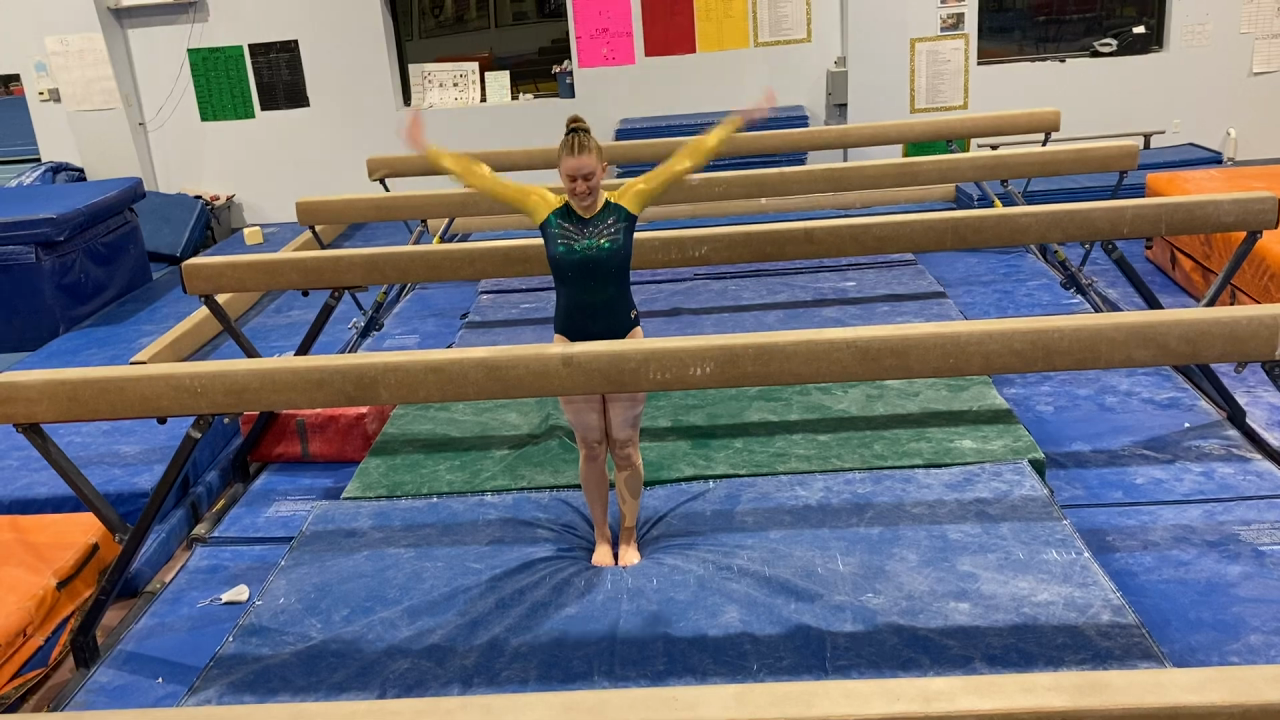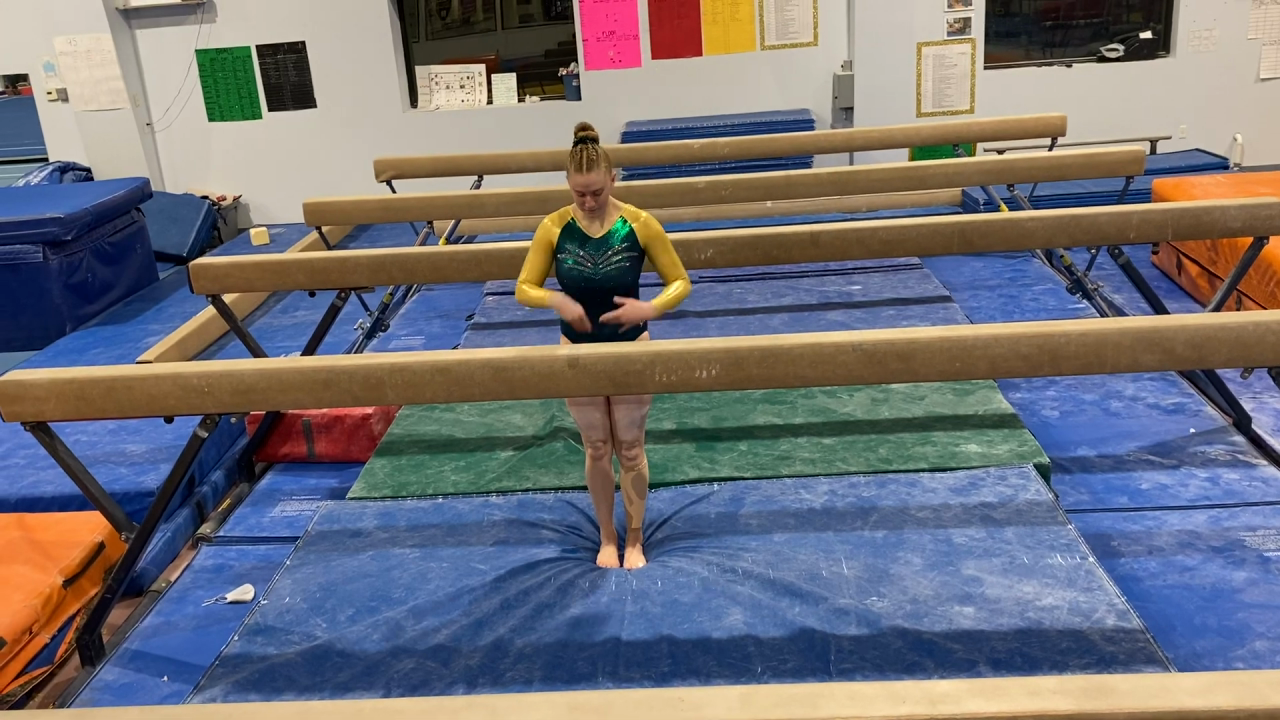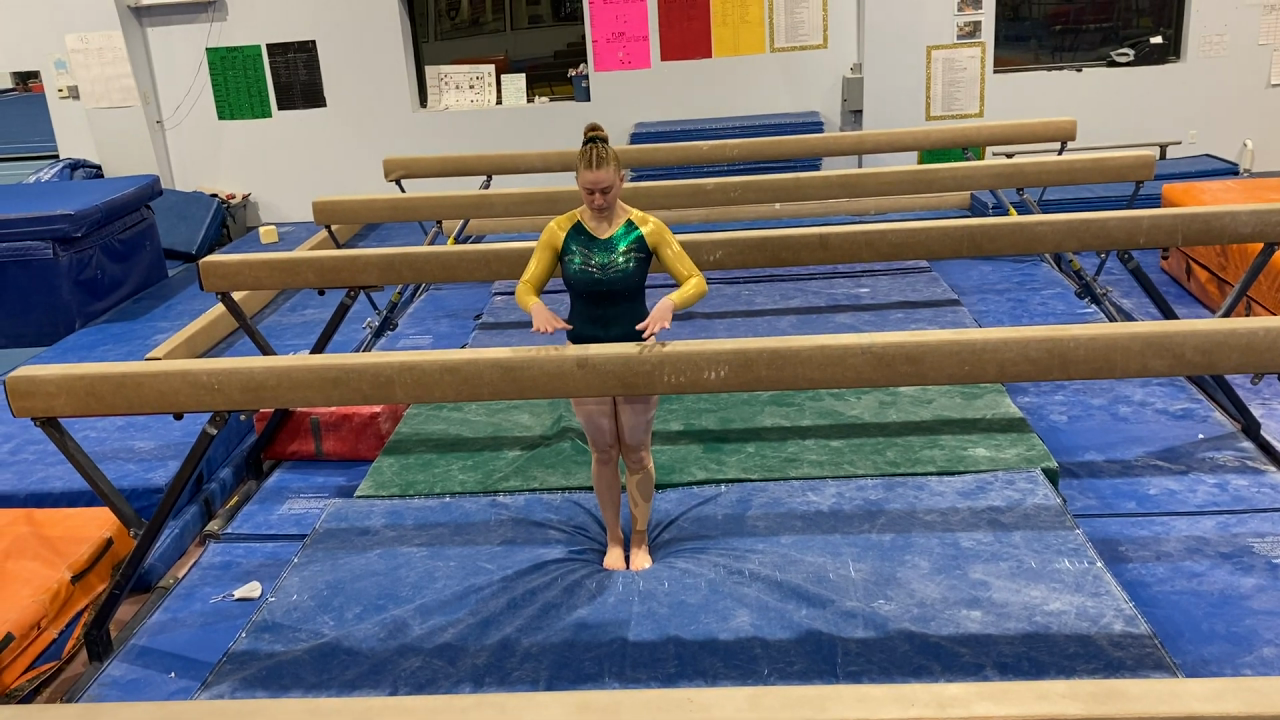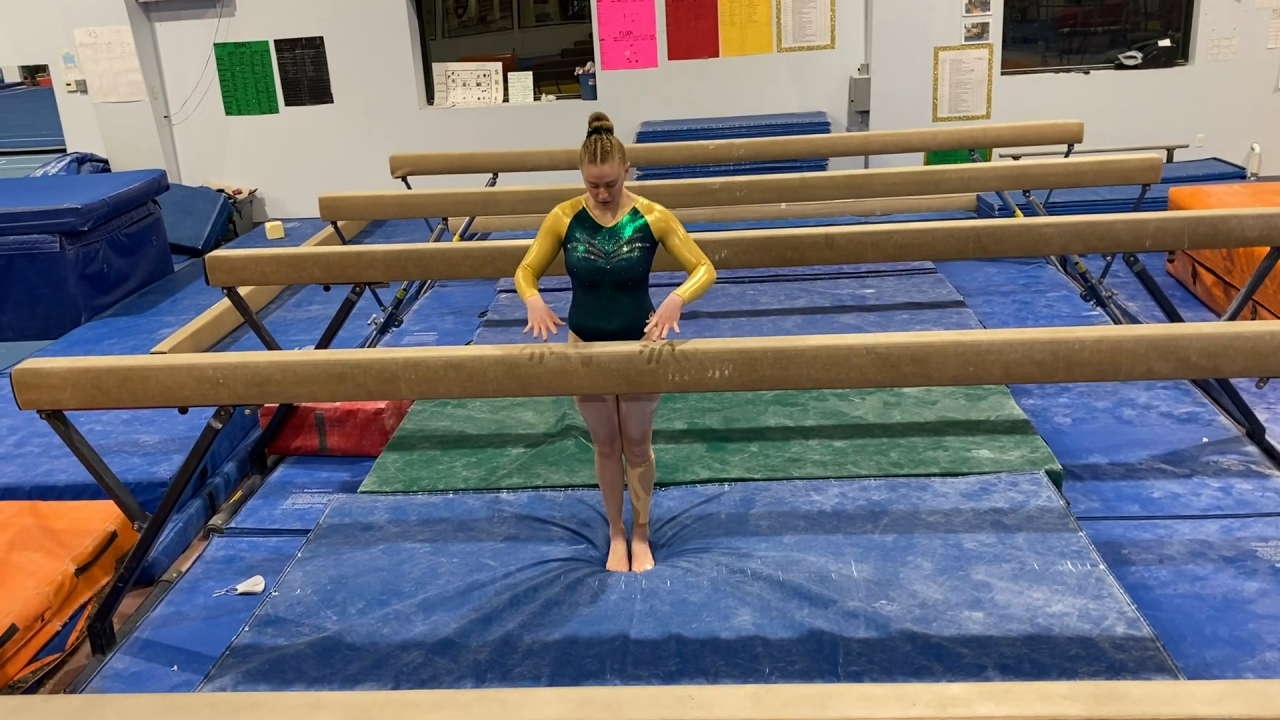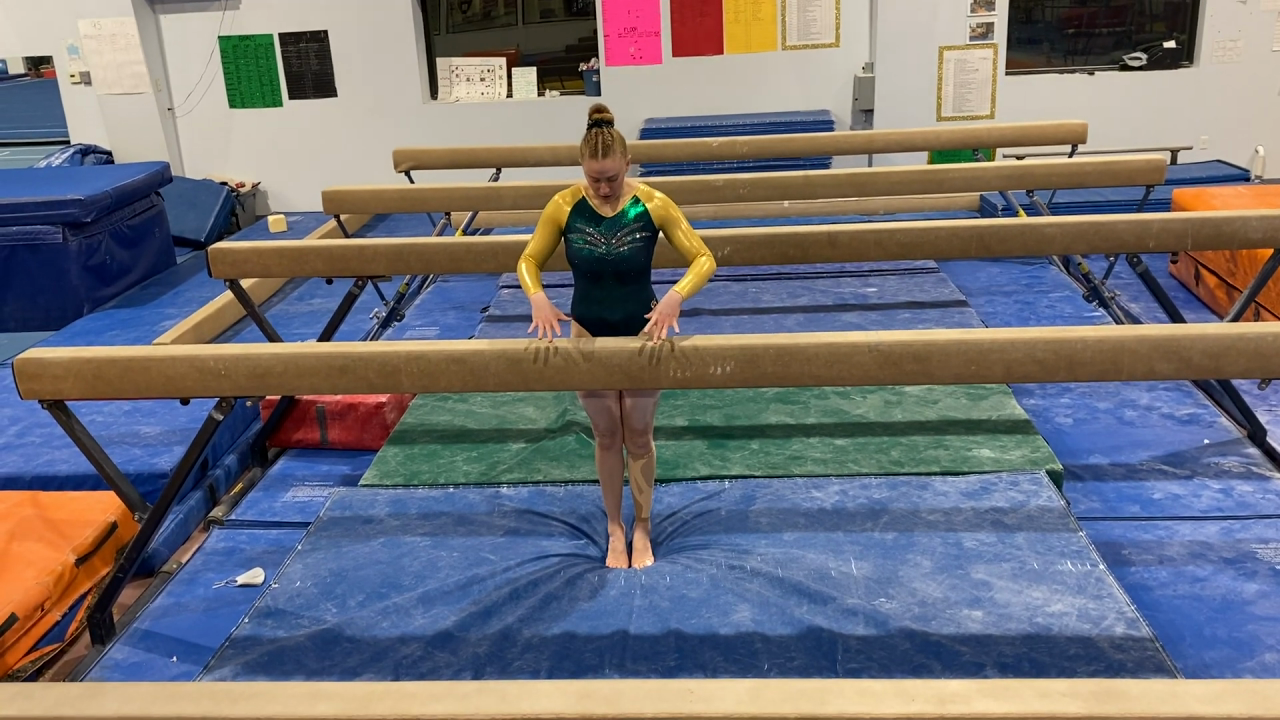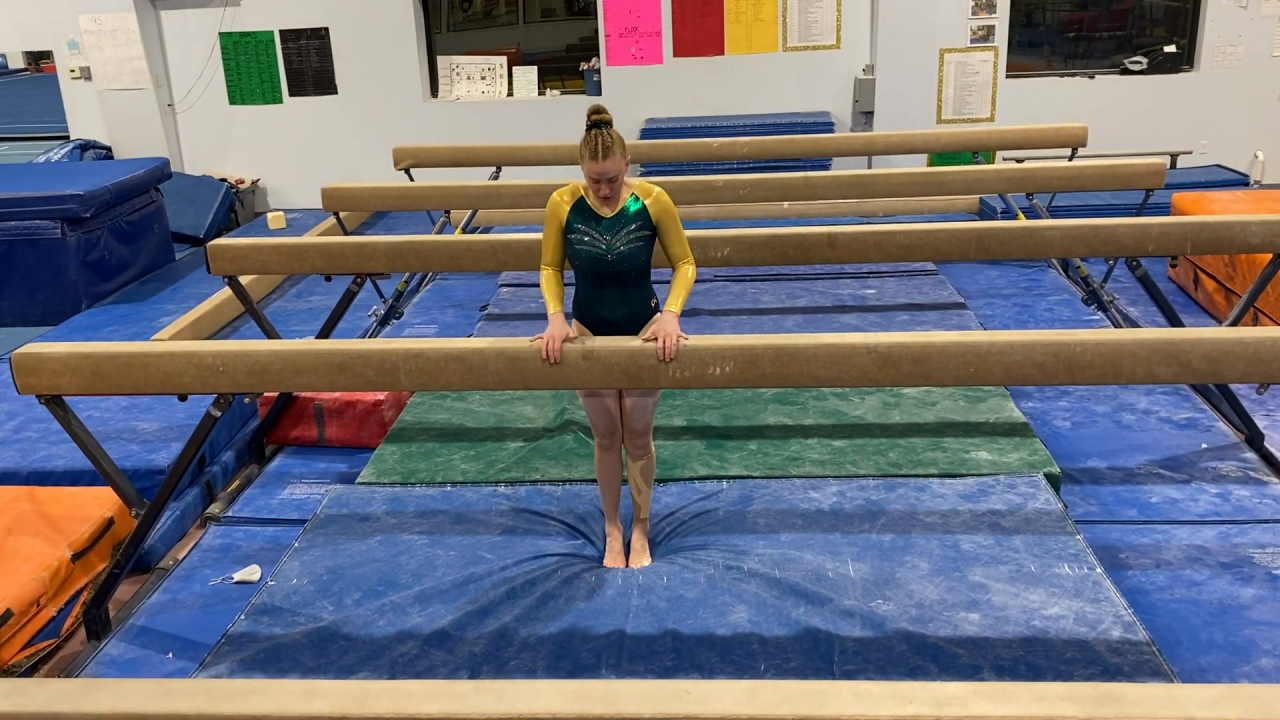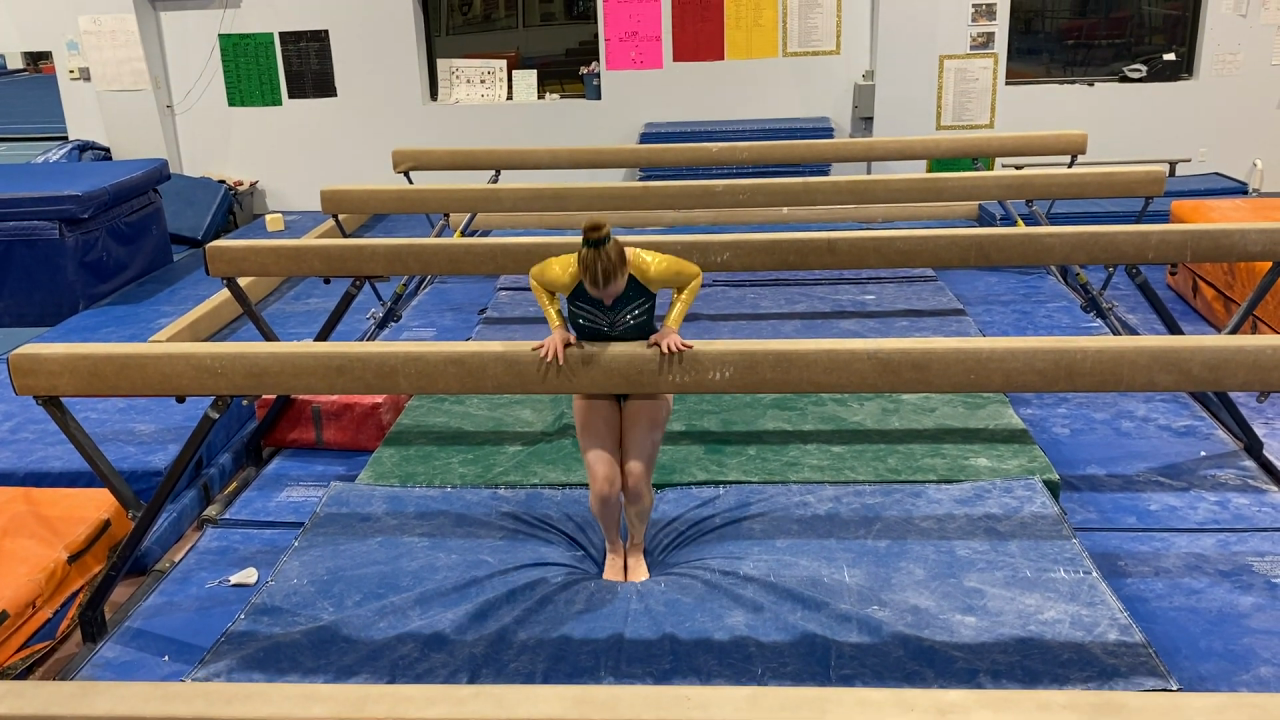
dt=0.5s
person 1, frame 1
left shoulder: (626, 204)
right shoulder: (545, 209)
left elbow: (685, 163)
right elbow: (482, 178)
left wrist: (738, 121)
right wrist: (427, 151)
left hip: (625, 346)
right hip: (571, 350)
left knee: (625, 448)
right knee: (591, 449)
left ankle: (630, 536)
right ankle: (602, 536)
person 1, frame 2
left shoulder: (641, 225)
right shoulder: (553, 228)
left elbow: (680, 282)
right elbow: (523, 288)
left wrist: (650, 308)
right wrist: (557, 301)
left hip: (630, 348)
right hip: (578, 352)
left knee: (631, 448)
right knee: (597, 449)
left ankle: (634, 538)
right ankle: (607, 537)
person 1, frame 3
left shoulder: (647, 228)
right shoulder: (560, 231)
left elbow: (696, 282)
right elbow: (525, 286)
left wrist: (668, 303)
right wrist: (537, 308)
left knee: (637, 452)
right knee: (603, 453)
left ankle: (640, 539)
right ankle: (613, 538)
person 1, frame 4
left shoulder: (653, 217)
right shoulder: (564, 217)
left elbow: (705, 269)
right elbow: (525, 271)
left wrist: (677, 298)
right wrist: (534, 301)
left hip: (639, 346)
right hip: (585, 347)
left knee: (637, 446)
right knee: (606, 447)
left ankle: (640, 532)
right ankle: (616, 533)
person 1, frame 5
left shoulder: (654, 205)
right shoulder: (564, 206)
left elbow: (704, 259)
right elbow: (529, 260)
left wrist: (674, 297)
right wrist: (539, 298)
left hip: (643, 332)
right hip: (588, 335)
left knee: (639, 437)
right knee: (607, 437)
left ankle: (642, 526)
right ankle: (615, 528)
person 1, frame 6
left shoulder: (654, 201)
right shoulder: (562, 205)
left elbow: (684, 264)
right elbow: (550, 268)
left wrist: (671, 315)
right wrist: (555, 316)
left hip: (643, 330)
right hip: (588, 333)
left knee: (638, 437)
right knee: (606, 438)
left ankle: (640, 527)
right ankle: (612, 529)
person 1, frame 7
left shoulder: (651, 269)
right shoulder: (561, 276)
left elbow: (693, 278)
right elbow: (536, 280)
left wrist: (670, 328)
right wrist: (558, 328)
left knee: (637, 477)
right knee: (604, 491)
left ankle: (636, 547)
right ankle: (613, 545)
